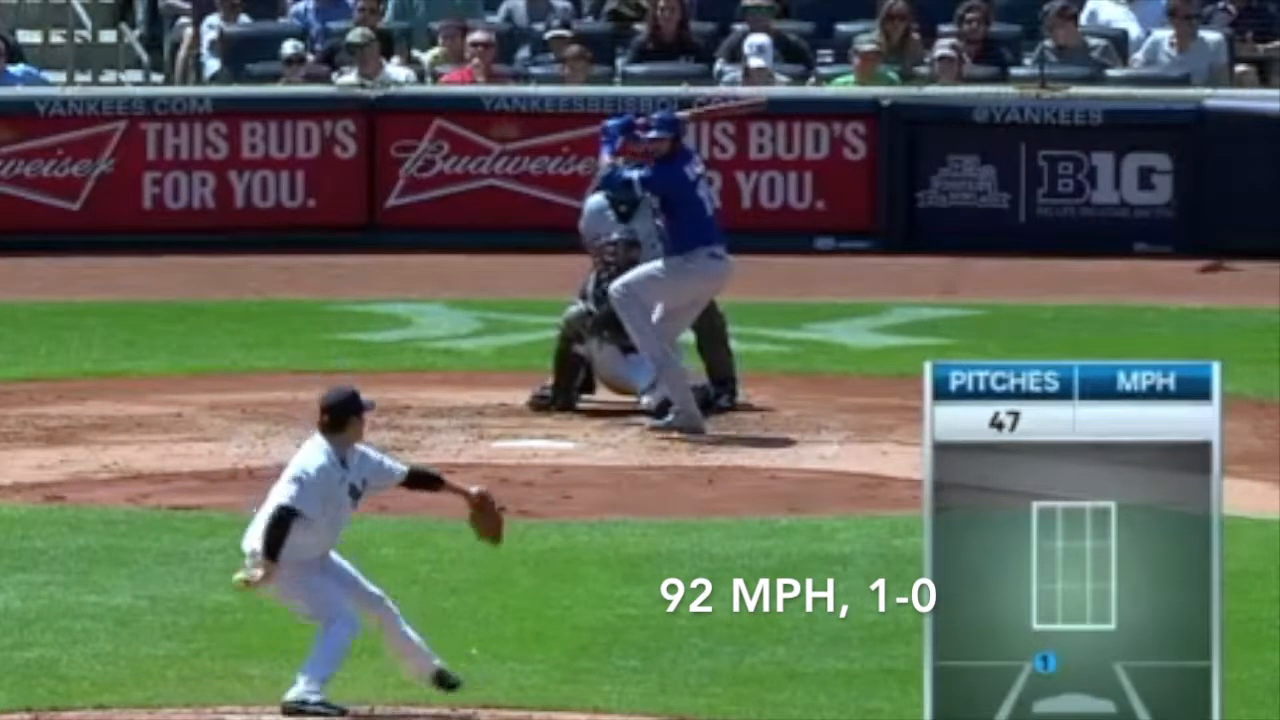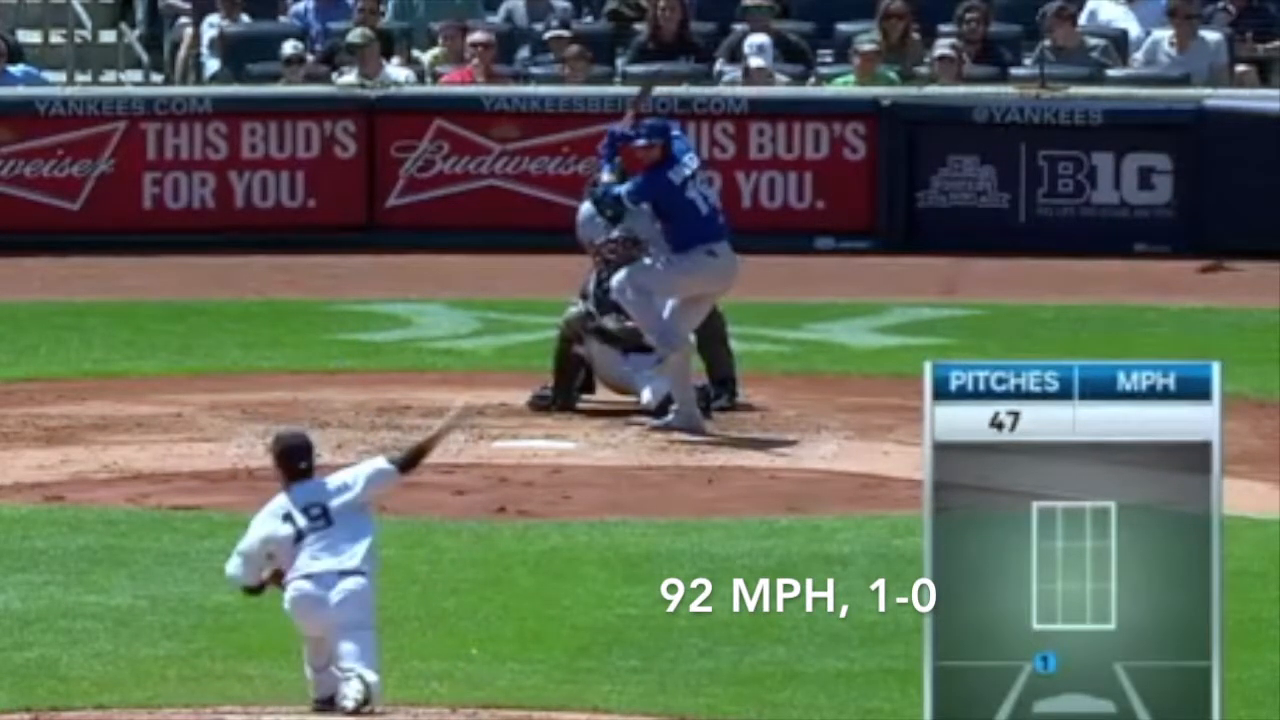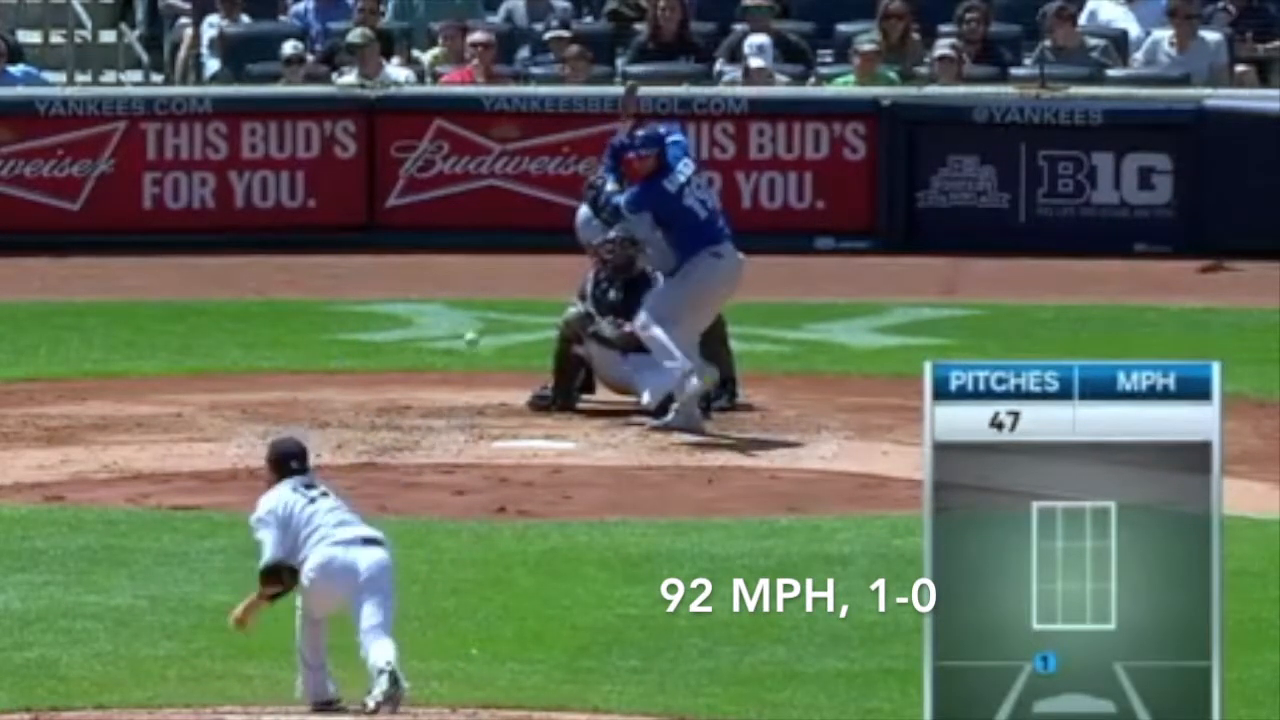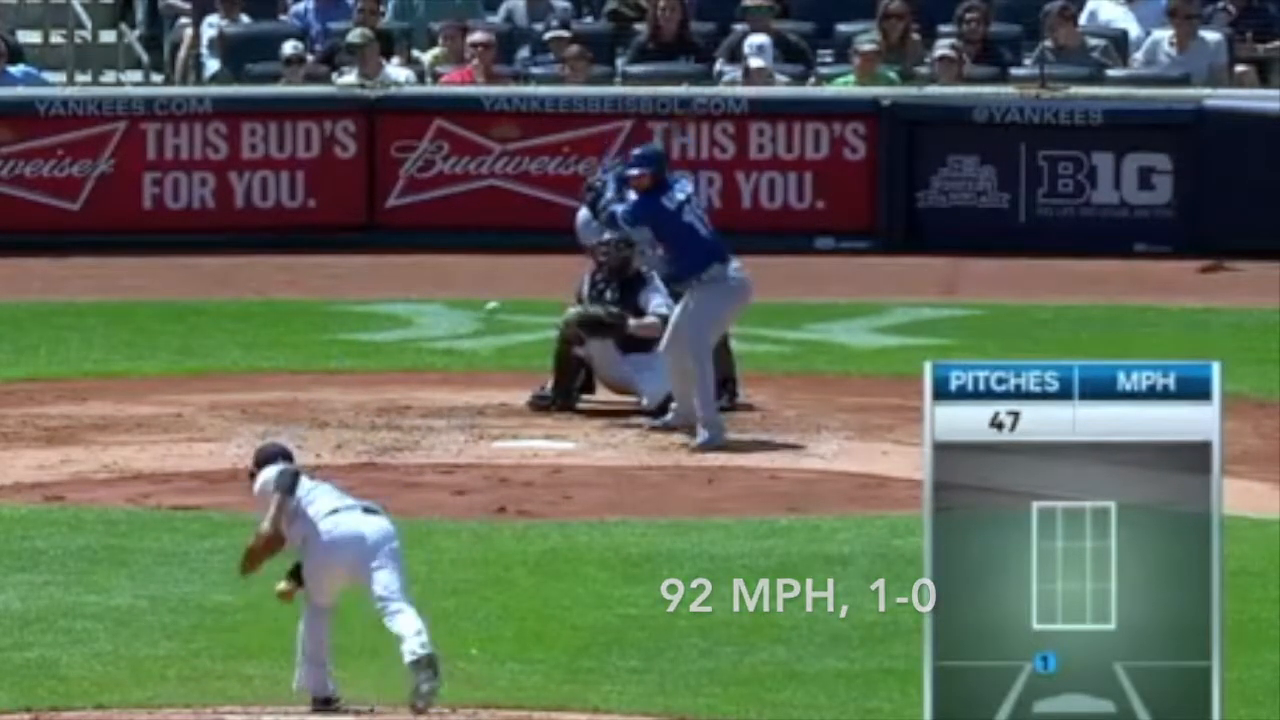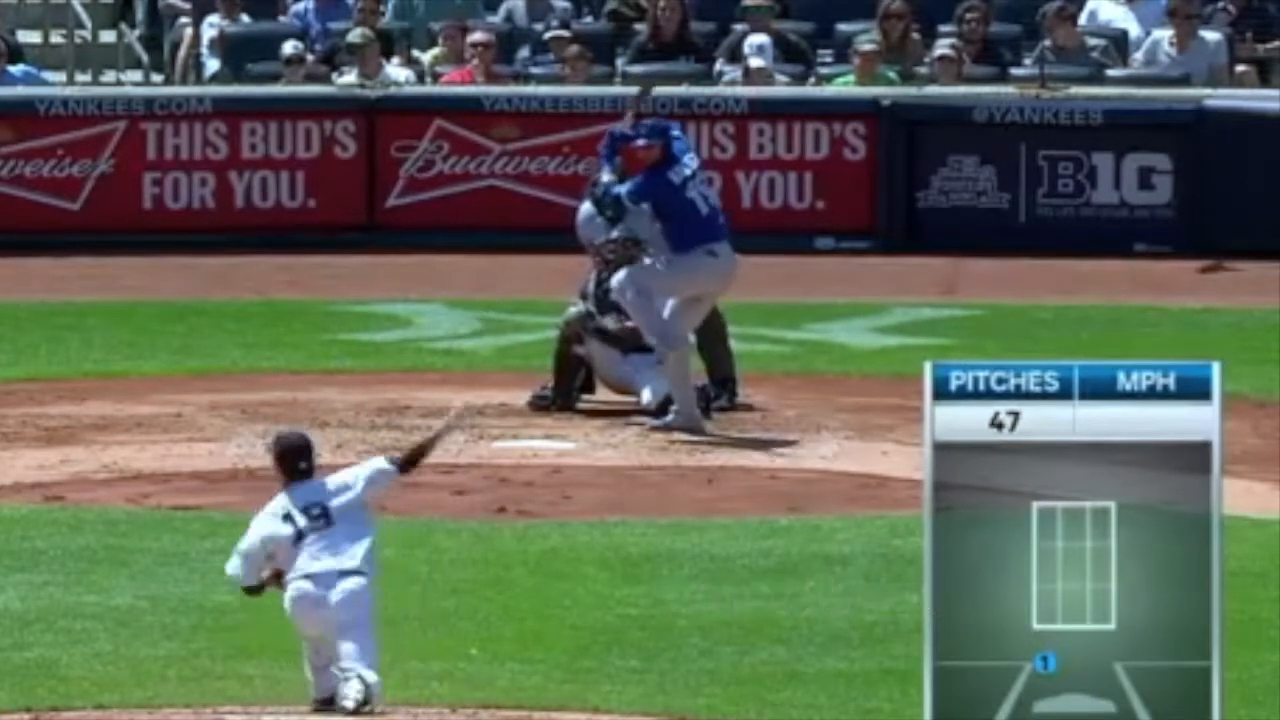
dt=0.5s
person 1, frame 1
left shoulder: (667, 172)
right shoulder: (686, 158)
left elbow: (611, 180)
left hip: (701, 263)
right hip: (710, 263)
left knee: (622, 291)
right knee: (660, 333)
left ankle: (662, 369)
right ankle: (686, 414)
person 1, frame 2
left shoulder: (652, 180)
right shoulder: (685, 151)
left elbow: (606, 198)
right elbow: (671, 129)
left wrist: (608, 160)
right wrist: (629, 134)
left hip: (702, 262)
right hip: (720, 263)
left knee: (624, 283)
right knee: (671, 333)
left ankle: (669, 343)
right ankle: (686, 414)
person 1, frame 3
left shoulder: (648, 190)
right shoulder: (681, 155)
left elbow: (609, 209)
right elbow: (671, 130)
right wrist: (638, 133)
left hip: (710, 264)
right hip: (725, 262)
left knee: (649, 322)
right knee: (679, 334)
left ankle: (689, 376)
right ankle: (684, 412)
person 1, frame 4
left shoulder: (648, 205)
right shoulder: (680, 185)
left elbow: (611, 217)
left wrist: (613, 186)
left hip: (721, 283)
right hip: (702, 285)
left knee: (696, 347)
right knee: (672, 349)
left ankle: (711, 429)
right ankle: (685, 413)
person 1, frame 5
left shoulder: (654, 180)
right shoulder: (685, 152)
left elbow: (607, 200)
right elbow: (672, 130)
left wrist: (608, 162)
right wrist: (628, 135)
left hip: (702, 262)
right hip: (720, 262)
left knee: (624, 282)
right knee: (672, 333)
left ankle: (667, 344)
right ankle: (686, 414)
person 2, frame 1
left shoulder: (359, 459)
right shoulder: (316, 466)
left elbow: (408, 476)
right elbow: (283, 515)
left wrist: (463, 490)
right wrist: (266, 567)
left hip: (313, 556)
right hip: (281, 560)
left knee: (377, 604)
right knee: (345, 621)
left ankle: (426, 667)
person 2, frame 2
left shoulder: (267, 519)
right shoulder: (346, 484)
left elbow: (244, 581)
right elbow: (403, 462)
left wrist: (273, 577)
right wrist: (441, 430)
left hip: (302, 597)
right hip: (352, 590)
left knee: (318, 629)
left ankle: (325, 693)
right ankle: (356, 683)
person 2, frame 3
left shoulder: (270, 503)
right shoulder: (325, 494)
left elbow: (277, 569)
left wrist: (250, 604)
left hip: (329, 560)
right hip: (375, 555)
left knee: (311, 615)
right knee: (375, 629)
left ankle: (320, 694)
right ankle: (385, 672)
person 2, frame 4
left shoulder: (269, 478)
right shoulder: (313, 487)
left elbow: (289, 475)
left wrist: (271, 521)
right wrist: (294, 581)
left hip: (334, 532)
right hip: (379, 528)
left knee: (316, 609)
right knee: (393, 602)
left ankle: (321, 692)
right ankle: (419, 655)
person 2, frame 5
left shoulder: (268, 518)
right shoulder: (343, 484)
left elbow: (248, 584)
right elbow: (401, 463)
left wrist: (277, 575)
right wrist: (440, 433)
left hip: (304, 599)
right hip: (352, 592)
left knee: (316, 627)
left ankle: (325, 693)
right ankle: (357, 686)
person 3, frame 1
left shoulder: (650, 285)
right shoulder: (596, 280)
left elbow: (660, 336)
left hip: (646, 361)
right hip: (609, 362)
left knee: (659, 402)
right knee: (575, 317)
left ankle: (704, 393)
right ankle: (561, 391)
person 3, frame 2
left shoulder: (652, 283)
right shoulder: (597, 280)
left elbow: (666, 333)
left wrist: (630, 329)
left hip: (647, 360)
right hip: (613, 362)
left knee: (660, 400)
right knee: (575, 319)
left ankle: (700, 394)
right ankle: (563, 391)
person 3, frame 3
left shoulder: (651, 283)
right shoulder: (594, 280)
left elbow: (670, 327)
left wrist: (630, 333)
left hip: (649, 363)
right hip: (614, 366)
left knee: (660, 401)
right ankle: (562, 391)
person 3, frame 4
left shoulder: (646, 282)
right shoulder: (592, 281)
left elbow: (662, 324)
left wrist: (627, 324)
left hip: (648, 362)
right hip: (613, 368)
left knee: (662, 400)
right ankle: (563, 391)
person 3, frame 5
right shoulder: (596, 280)
left wrist: (633, 329)
left hip: (649, 362)
right hip: (615, 367)
left knee: (661, 401)
left ankle: (704, 394)
right ankle: (563, 392)
